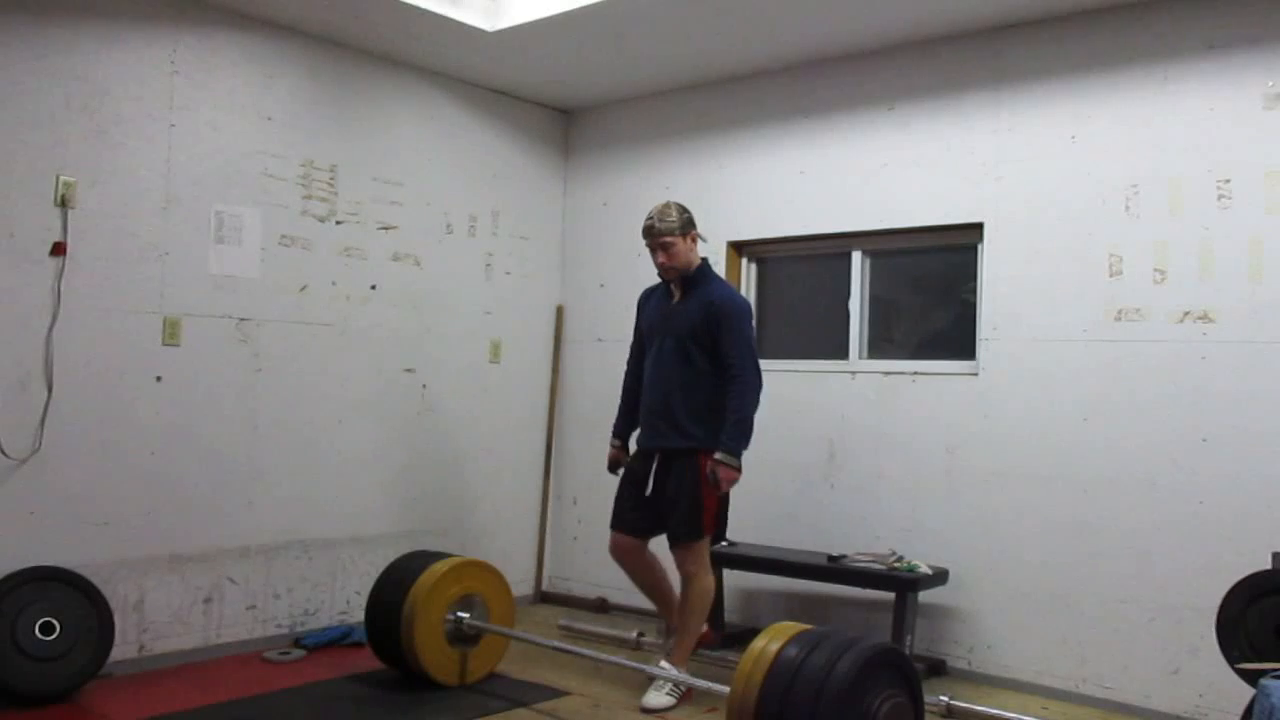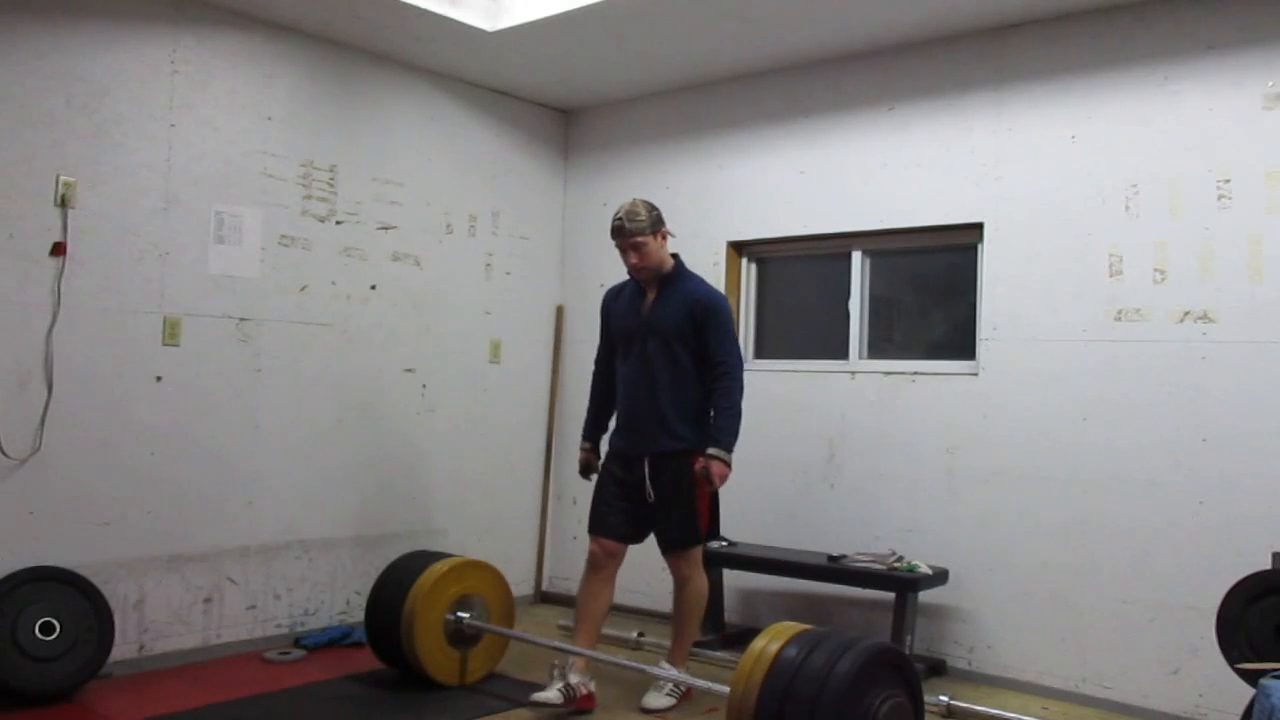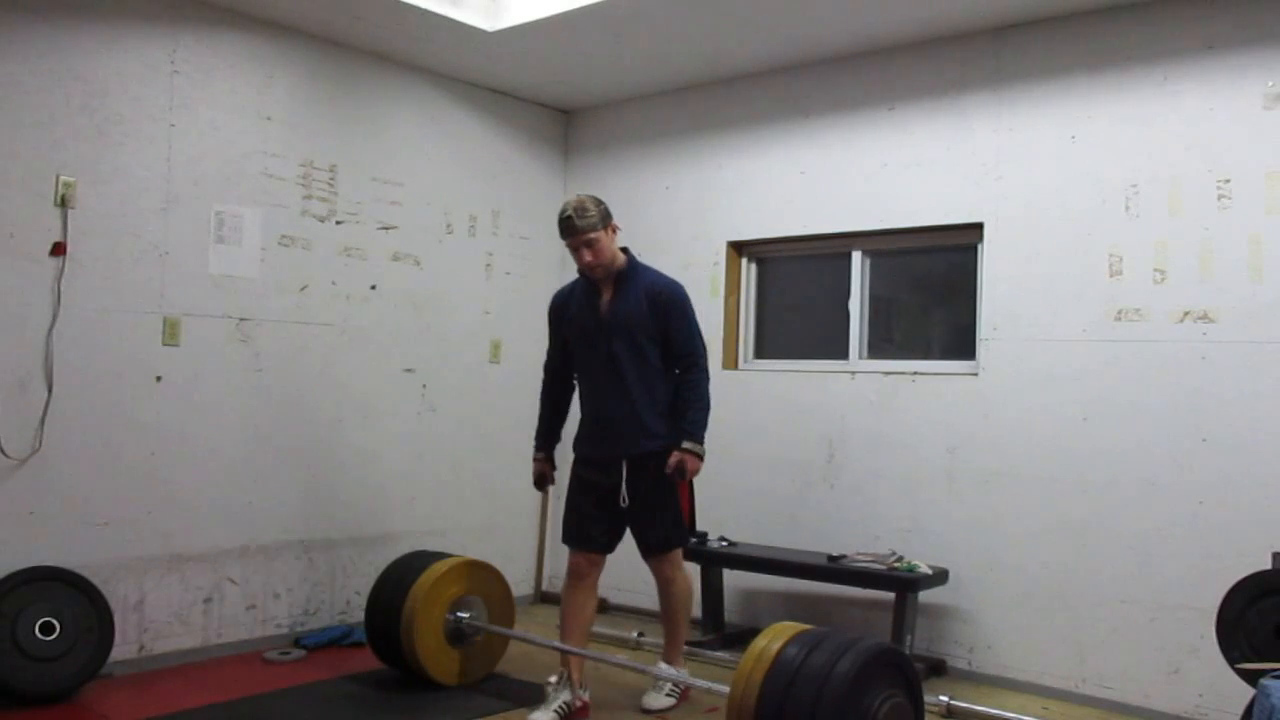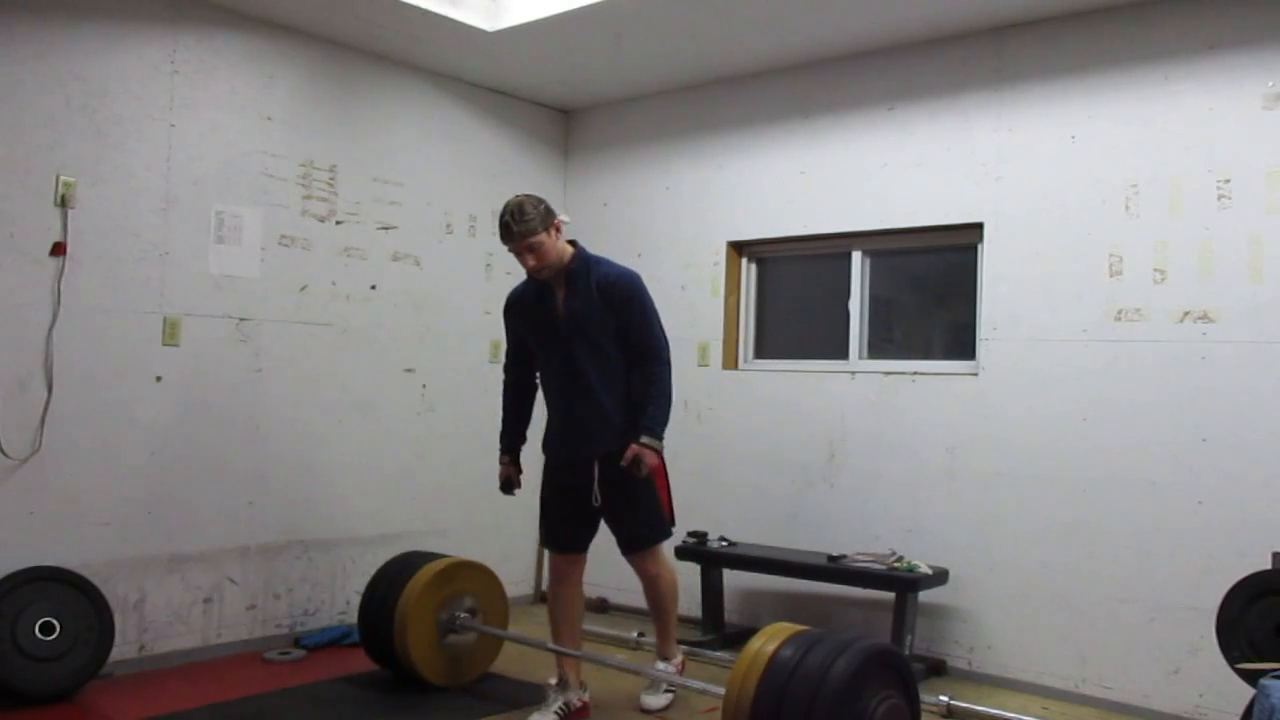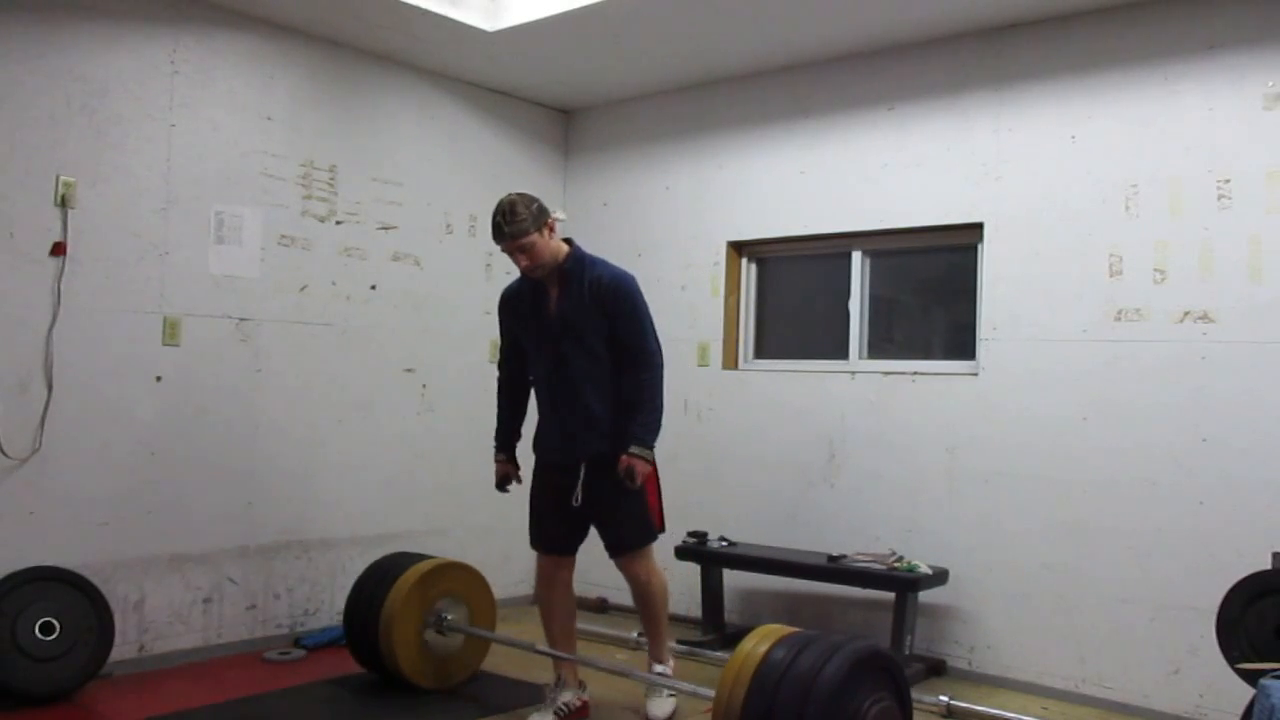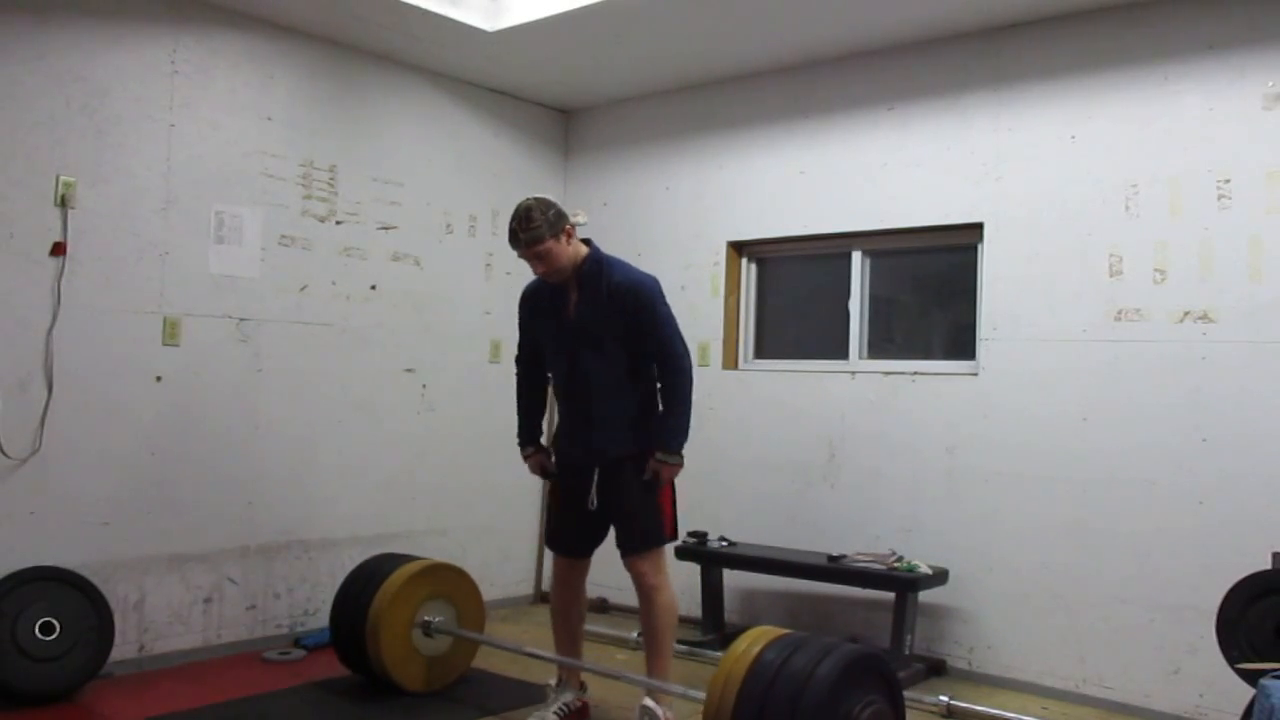
dt=0.3s
person 1, frame 1
left shoulder: (724, 302)
right shoulder: (650, 300)
left elbow: (744, 380)
left wrist: (730, 450)
right wrist: (620, 434)
left hip: (696, 452)
right hip: (649, 448)
left knee: (692, 558)
right knee: (624, 544)
left ankle: (676, 668)
right ankle: (687, 626)
person 1, frame 2
left shoulder: (703, 300)
right shoulder: (616, 300)
left elbow: (727, 377)
left wrist: (719, 448)
right wrist: (590, 438)
left hip: (680, 455)
right hip: (625, 452)
left knee: (685, 563)
right knee: (601, 553)
left ankle: (676, 671)
right ankle: (576, 676)
person 1, frame 3
left shoulder: (661, 292)
right shoulder: (566, 302)
left elbow: (694, 369)
right elbow: (558, 378)
left wrist: (690, 441)
right wrist: (543, 447)
left hip: (655, 453)
right hip: (594, 455)
left knee: (666, 562)
right knee: (581, 565)
left ankle: (673, 671)
person 1, frame 4
left shoulder: (617, 284)
right shoulder: (521, 302)
left elbow: (654, 362)
right elbow: (519, 379)
left wrist: (649, 436)
right wrist: (509, 450)
left hip: (625, 449)
right hip: (565, 454)
left knee: (648, 558)
right knee: (563, 566)
left ankle: (668, 661)
person 1, frame 5
left shoulder: (611, 285)
right shoulder: (515, 299)
left elbow: (646, 367)
right elbow: (513, 376)
left wrist: (640, 445)
right wrist: (504, 445)
left hip: (615, 452)
right hip: (555, 453)
left knee: (636, 564)
right knee: (551, 567)
left ankle: (661, 669)
person 1, frame 6
left shoulder: (632, 287)
right shoulder: (535, 299)
left elbow: (676, 368)
right elbow: (531, 371)
left wrist: (670, 447)
right wrist: (529, 438)
left hip: (634, 455)
right hip: (573, 455)
left knee: (647, 570)
right knee: (566, 568)
